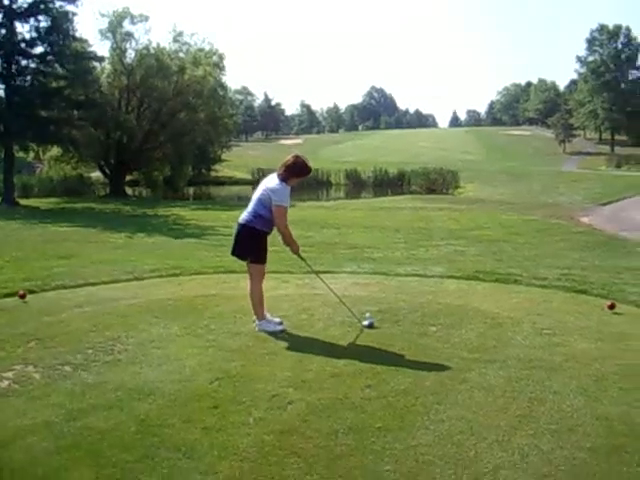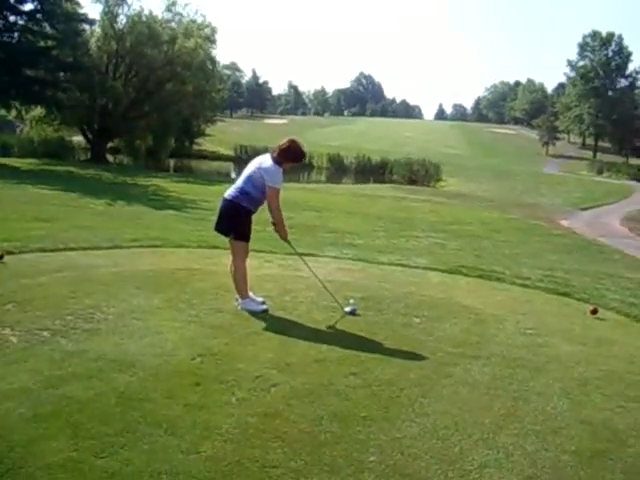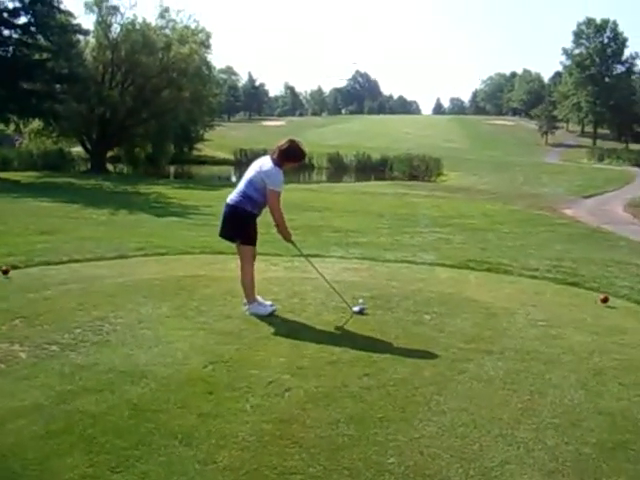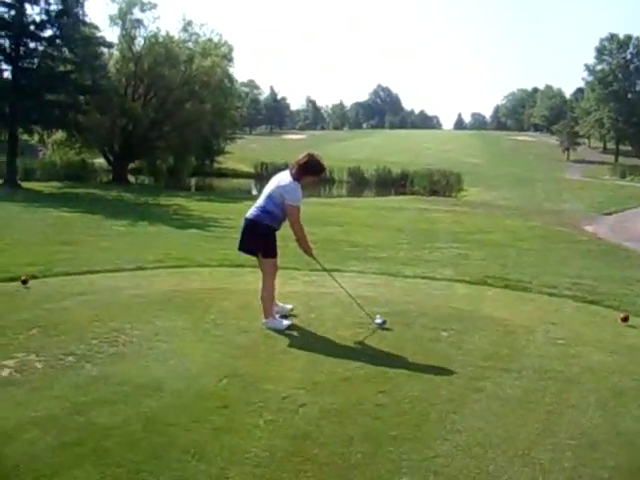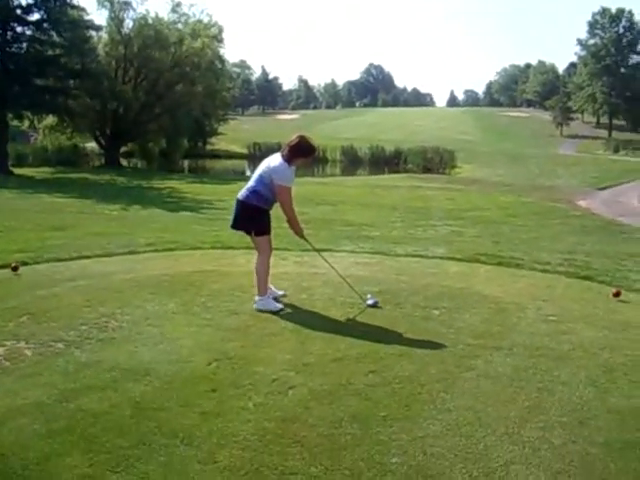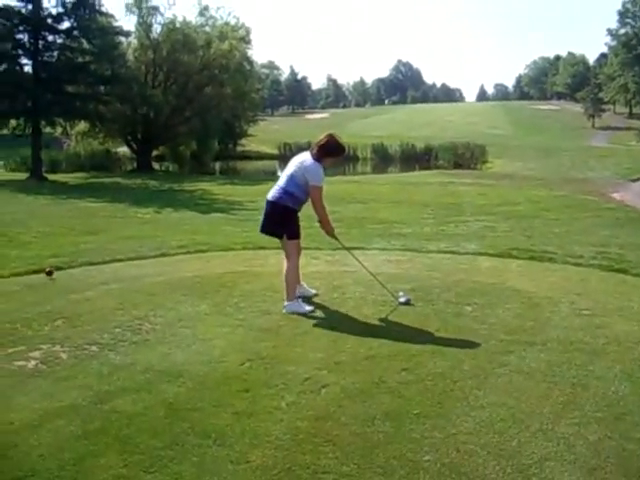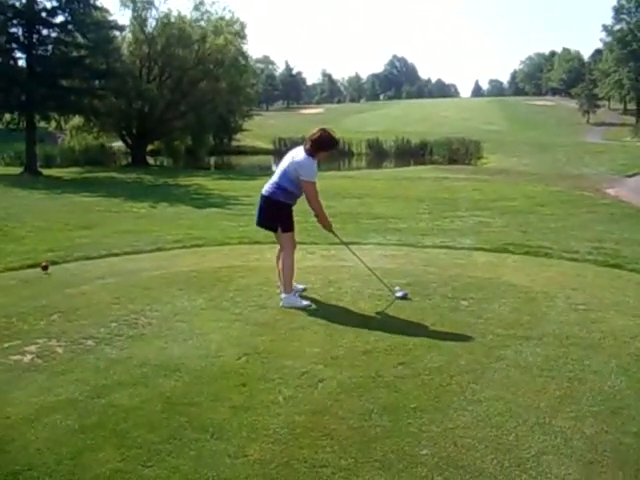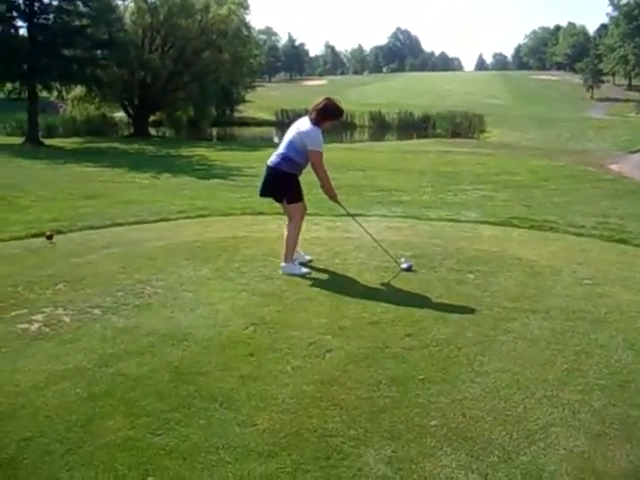
dt=0.4s
person 1, frame 1
left shoulder: (275, 179)
right shoulder: (280, 189)
left elbow: (278, 219)
right elbow: (280, 223)
left wrist: (286, 239)
right wrist: (292, 243)
left hip: (254, 229)
right hip: (253, 231)
left knee: (258, 275)
right knee: (257, 277)
left ankle: (261, 314)
right ankle: (261, 321)
person 1, frame 2
left shoulder: (266, 159)
right shoulder: (274, 171)
left elbow: (268, 200)
right elbow: (273, 205)
left wrist: (276, 222)
right wrist: (281, 228)
left hip: (235, 205)
right hip: (238, 208)
left knee: (240, 254)
right knee: (239, 256)
left ankle: (243, 294)
right ankle: (244, 299)
person 1, frame 3
left shoulder: (266, 161)
right shoulder: (274, 173)
left elbow: (269, 203)
right elbow: (274, 207)
left wrist: (280, 225)
right wrist: (284, 230)
left hip: (238, 209)
right hip: (242, 213)
left knee: (249, 258)
right knee: (248, 261)
left ankle: (252, 298)
right ankle: (251, 304)
person 1, frame 4
left shoulder: (286, 176)
right shoulder: (292, 188)
left elbow: (290, 218)
right elbow: (295, 222)
left wrist: (301, 240)
right wrist: (305, 244)
left hip: (259, 224)
right hip: (261, 227)
left knee: (271, 269)
right knee: (269, 273)
left ankle: (271, 305)
right ankle: (269, 318)
person 1, frame 5
left shoulder: (284, 162)
right shoulder: (281, 168)
left elbow: (286, 198)
right elbow: (285, 202)
left wrist: (293, 221)
right wrist: (296, 225)
left hip: (258, 206)
right hip: (251, 207)
left knee: (265, 250)
right knee: (264, 251)
left ankle: (265, 288)
right ankle: (262, 298)
person 1, frame 6
left shoulder: (307, 157)
right shoulder: (314, 168)
left elbow: (315, 199)
right elbow: (317, 202)
left wrist: (323, 221)
right wrist: (327, 225)
left hip: (279, 205)
right hip: (283, 209)
left knee: (294, 250)
right knee: (293, 255)
left ankle: (297, 286)
right ankle: (291, 302)
person 1, frame 7
left shoulder: (302, 153)
right shoulder: (306, 163)
left elbow: (311, 193)
right elbow: (312, 197)
left wrist: (319, 215)
right wrist: (324, 220)
left hip: (275, 200)
right hip: (277, 203)
left knee: (286, 245)
right knee: (288, 248)
left ankle: (285, 284)
right ankle: (288, 295)
person 1, frame 8
left shoulder: (308, 123)
right shoulder: (312, 133)
left elbow: (317, 163)
right elbow: (319, 167)
left wrist: (325, 185)
right wrist: (330, 191)
left hip: (283, 171)
right hip: (282, 173)
left knee: (300, 211)
right knee: (296, 218)
left ankle: (293, 252)
right ankle: (287, 263)
